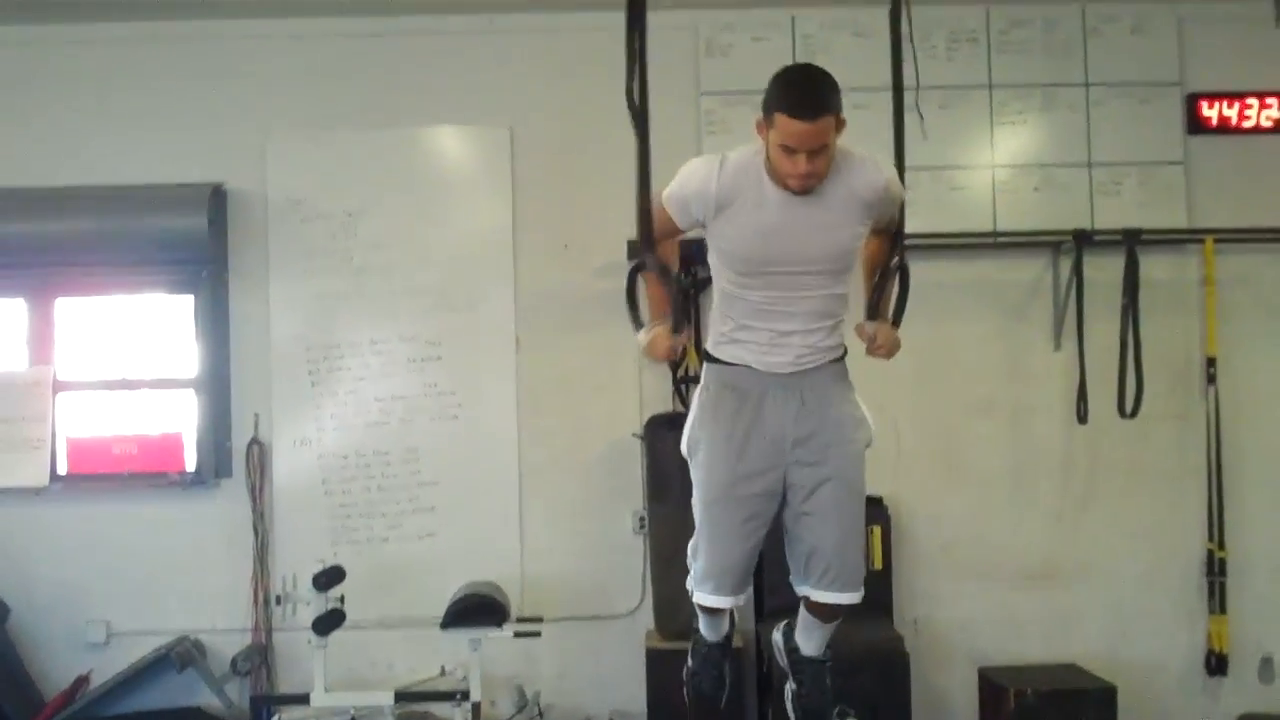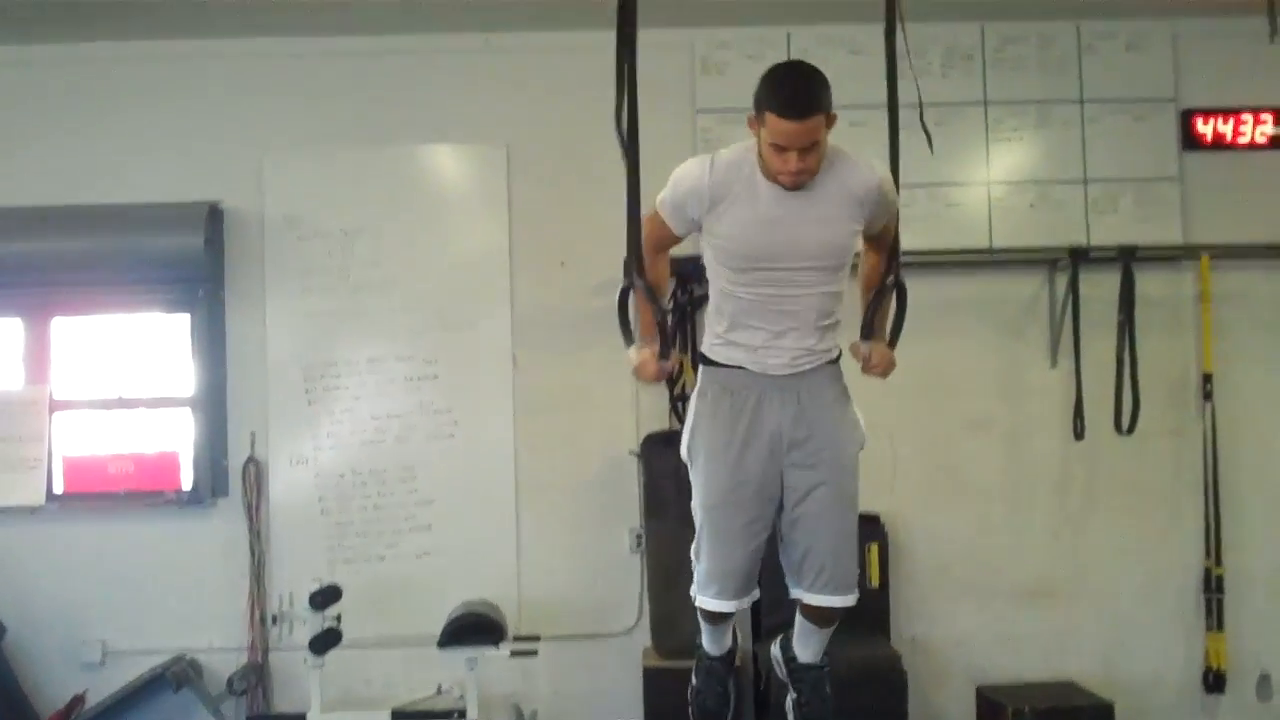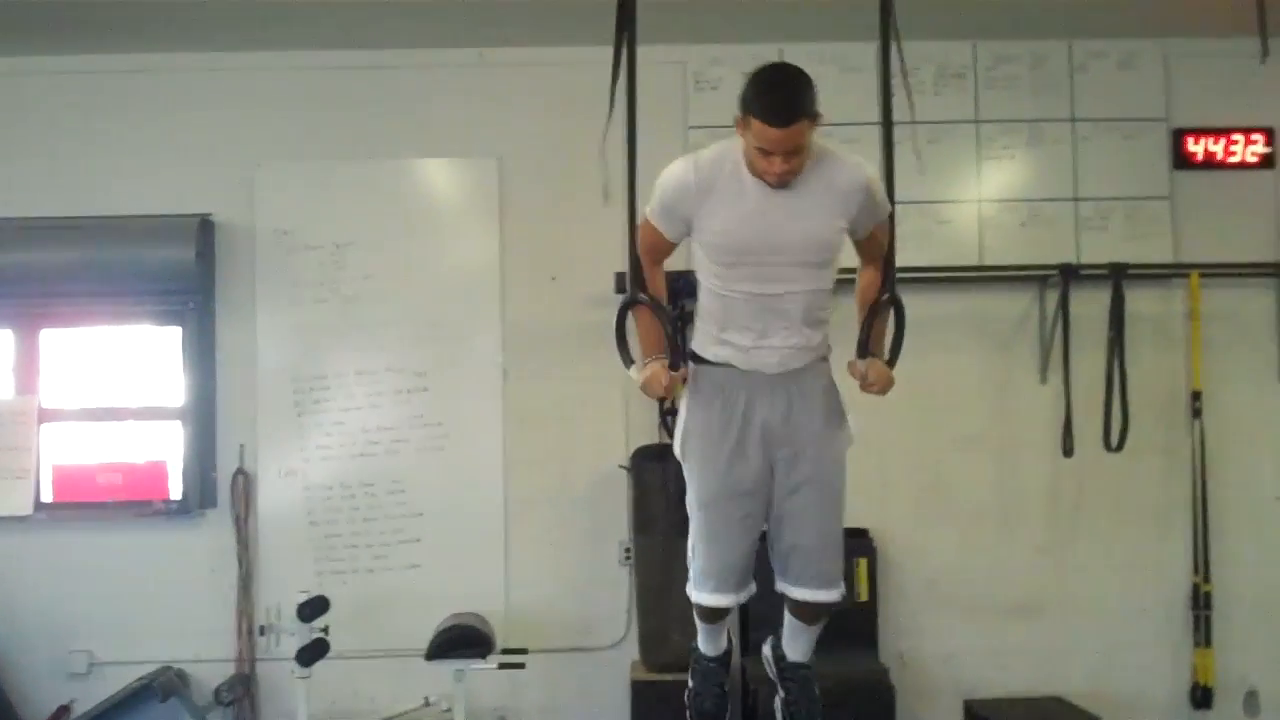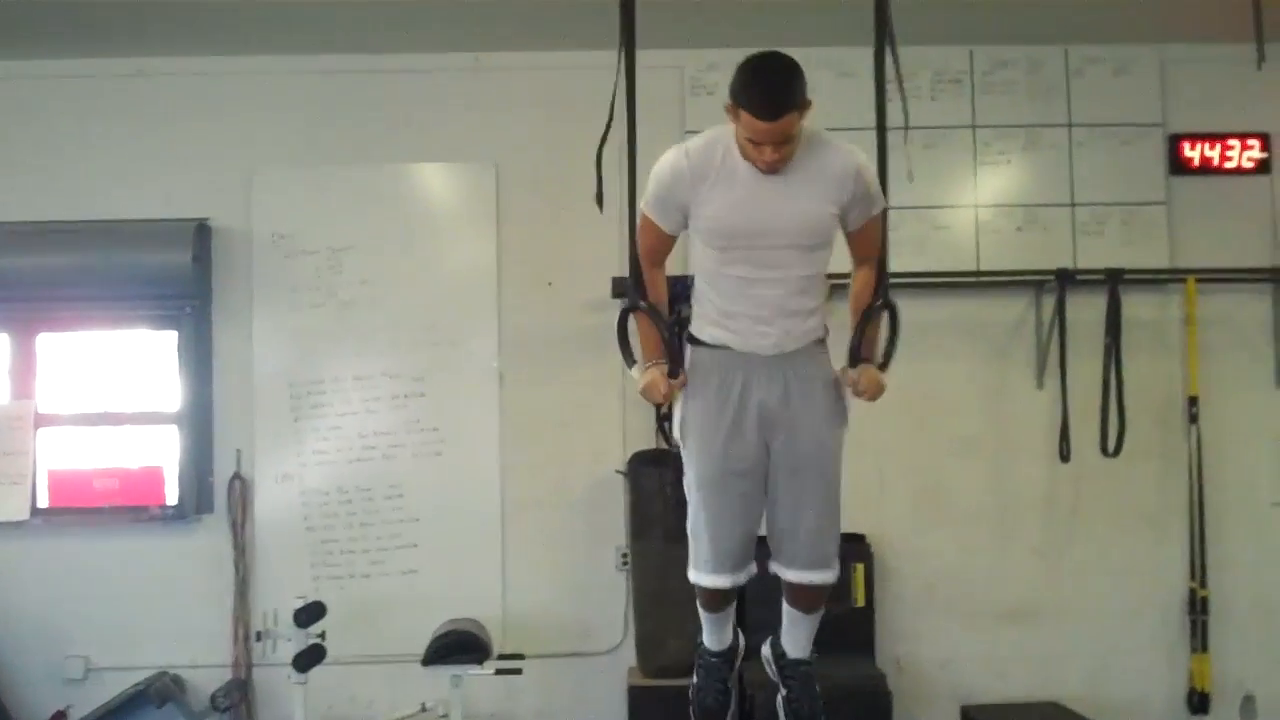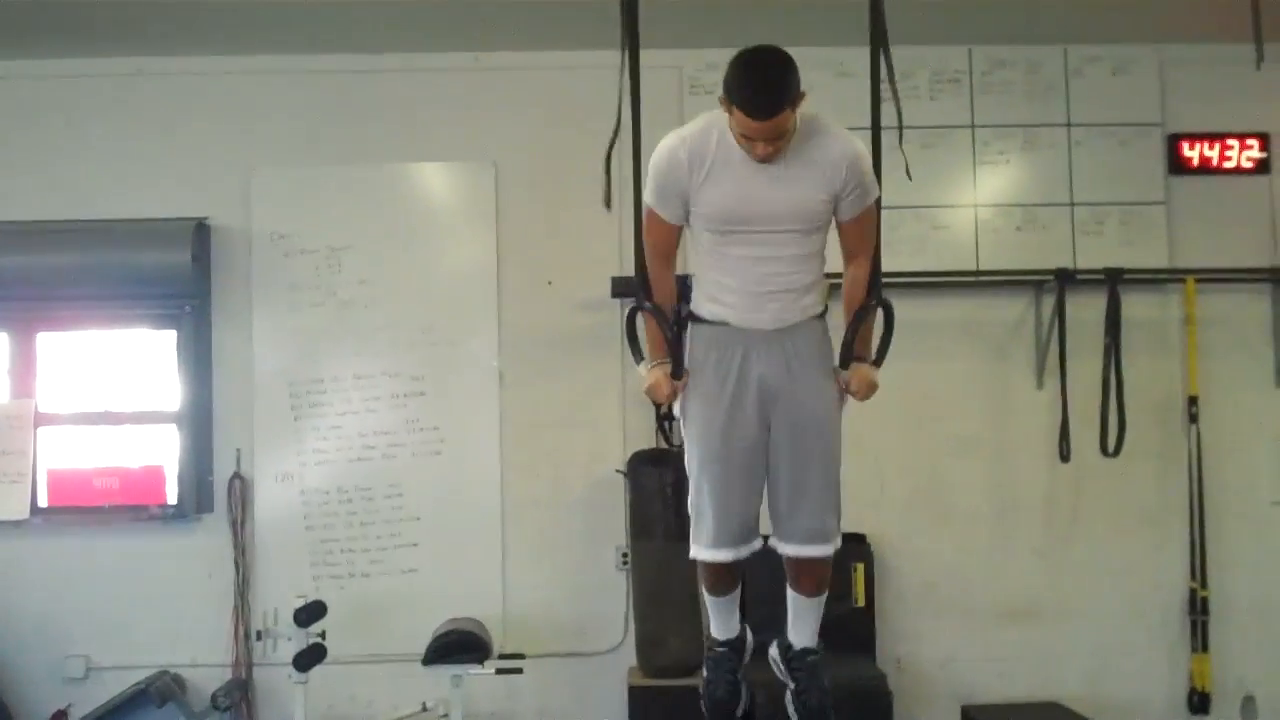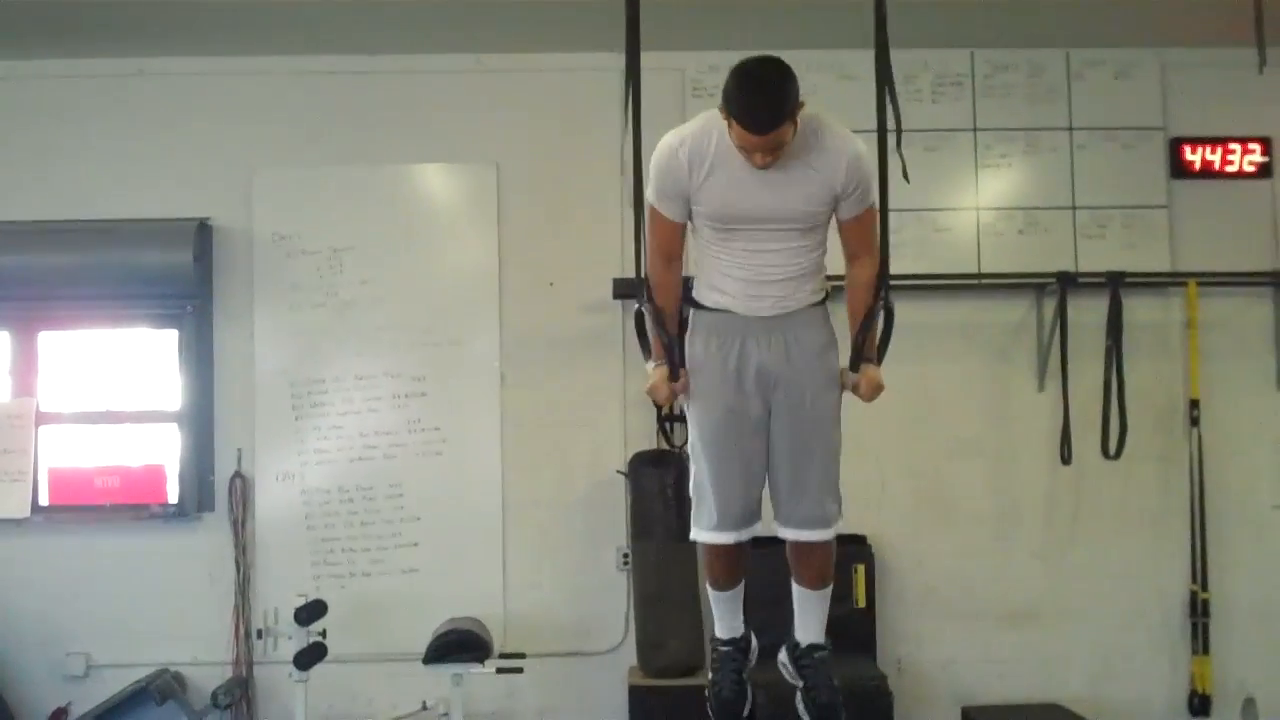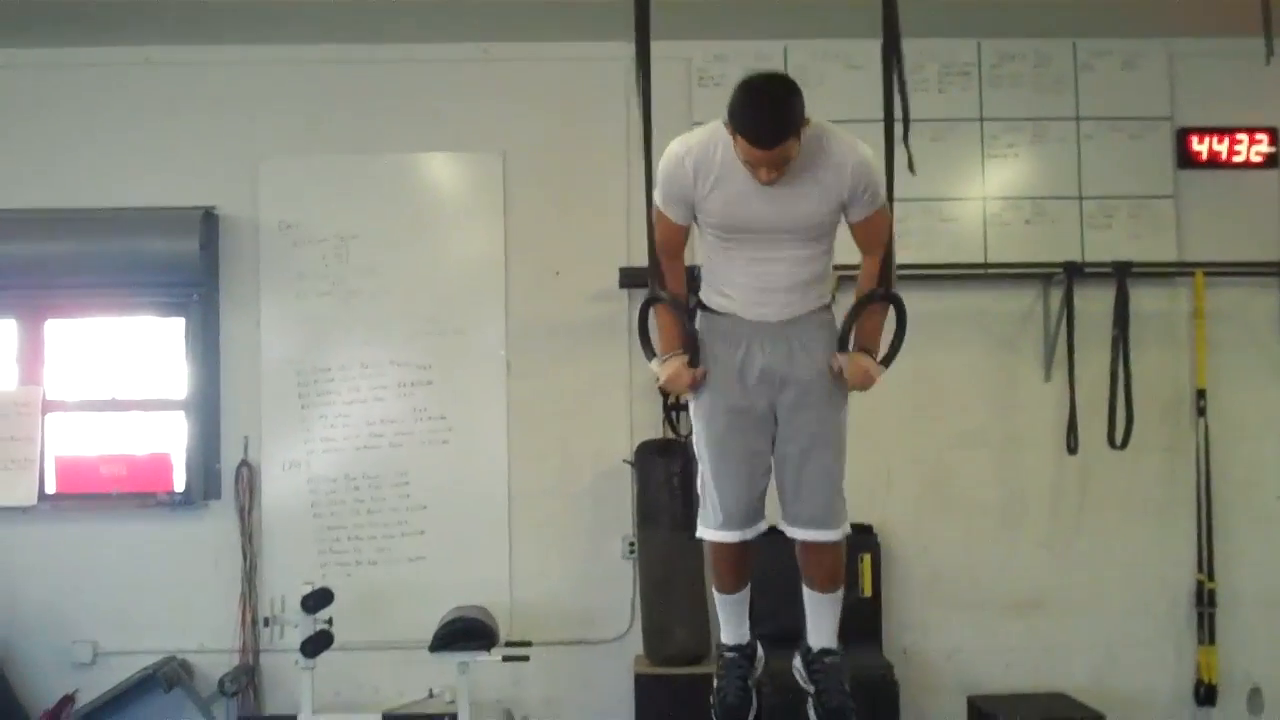
dt=0.1s
person 1, frame 1
left shoulder: (872, 187)
right shoulder: (711, 181)
right elbow: (656, 234)
left wrist: (880, 315)
right wrist: (658, 319)
left hip: (825, 387)
right hip: (735, 386)
left knee: (837, 570)
right knee: (721, 566)
left ankle: (805, 650)
right ankle: (710, 637)
person 1, frame 2
left shoulder: (864, 186)
right shoulder: (704, 180)
right elbow: (650, 250)
left wrist: (877, 333)
right wrist: (648, 340)
left hip: (819, 389)
right hip: (731, 388)
left knee: (832, 575)
right knee: (723, 572)
left ankle: (804, 659)
right ankle: (715, 653)
person 1, frame 3
left shoulder: (852, 184)
right shoulder: (690, 180)
left elbow: (876, 263)
right elbow: (647, 261)
left wrist: (875, 349)
right wrist: (651, 355)
left hip: (808, 386)
right hip: (720, 385)
left knee: (816, 564)
right knee: (718, 565)
left ankle: (793, 661)
right ankle: (711, 656)
person 1, frame 4
left shoulder: (846, 170)
right shoulder: (684, 167)
left elbow: (870, 265)
right elbow: (647, 262)
left wrist: (868, 356)
right wrist: (653, 359)
left hip: (805, 369)
right hip: (717, 368)
left knee: (812, 547)
right knee: (718, 546)
left ankle: (793, 656)
right ankle: (717, 650)
person 1, frame 5
left shoulder: (841, 153)
right shoulder: (681, 152)
left elbow: (859, 258)
right elbow: (658, 258)
left wrist: (860, 356)
right wrist: (658, 357)
left hip: (804, 347)
right hip: (718, 347)
left knee: (811, 524)
right knee: (720, 525)
left ankle: (801, 651)
right ankle: (726, 644)
person 1, frame 6
left shoulder: (841, 152)
right shoulder: (682, 150)
left elbow: (863, 258)
right elbow: (663, 258)
left wrist: (865, 355)
right wrist: (662, 356)
left hip: (805, 333)
right hip: (719, 335)
left knee: (812, 512)
right knee: (722, 512)
left ankle: (809, 650)
right ankle: (730, 644)
person 1, frame 7
left shoulder: (847, 160)
right shoulder: (688, 157)
left elbow: (878, 255)
right elbow: (665, 255)
left wrist: (867, 348)
right wrist: (670, 350)
left hip: (811, 340)
right hip: (725, 339)
left knee: (819, 517)
right knee: (728, 516)
left ankle: (822, 656)
right ankle: (736, 652)
